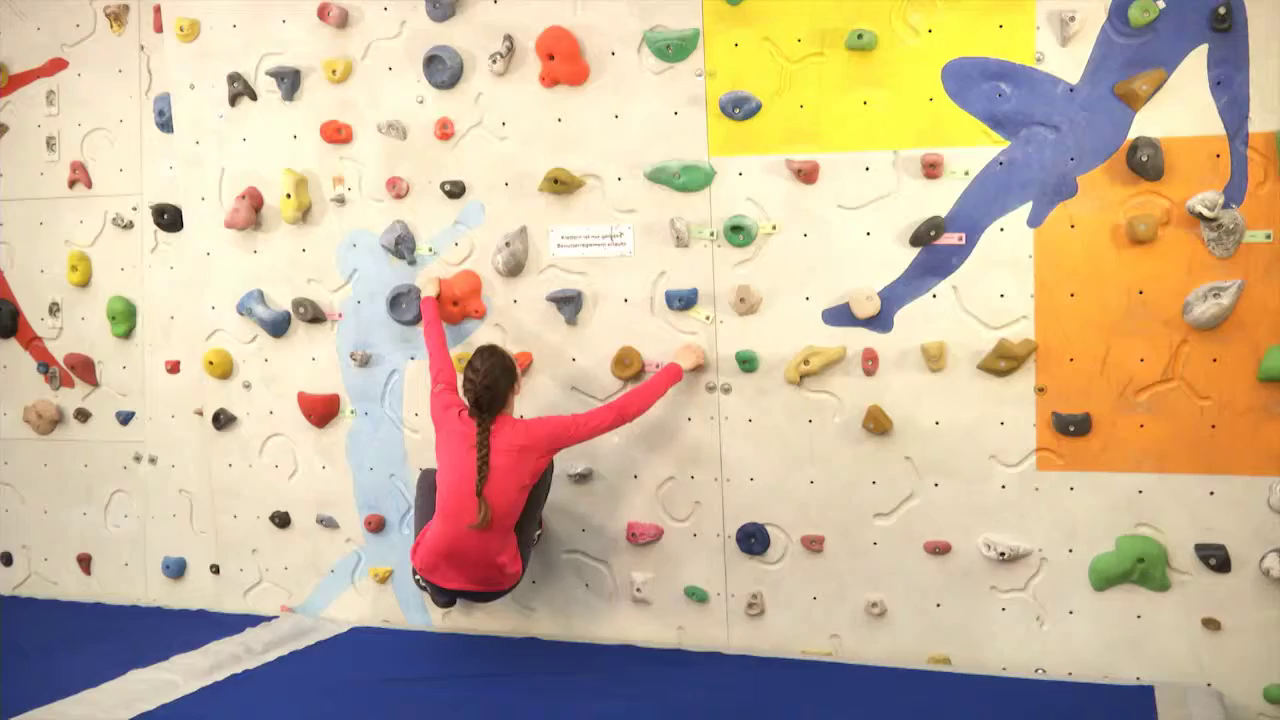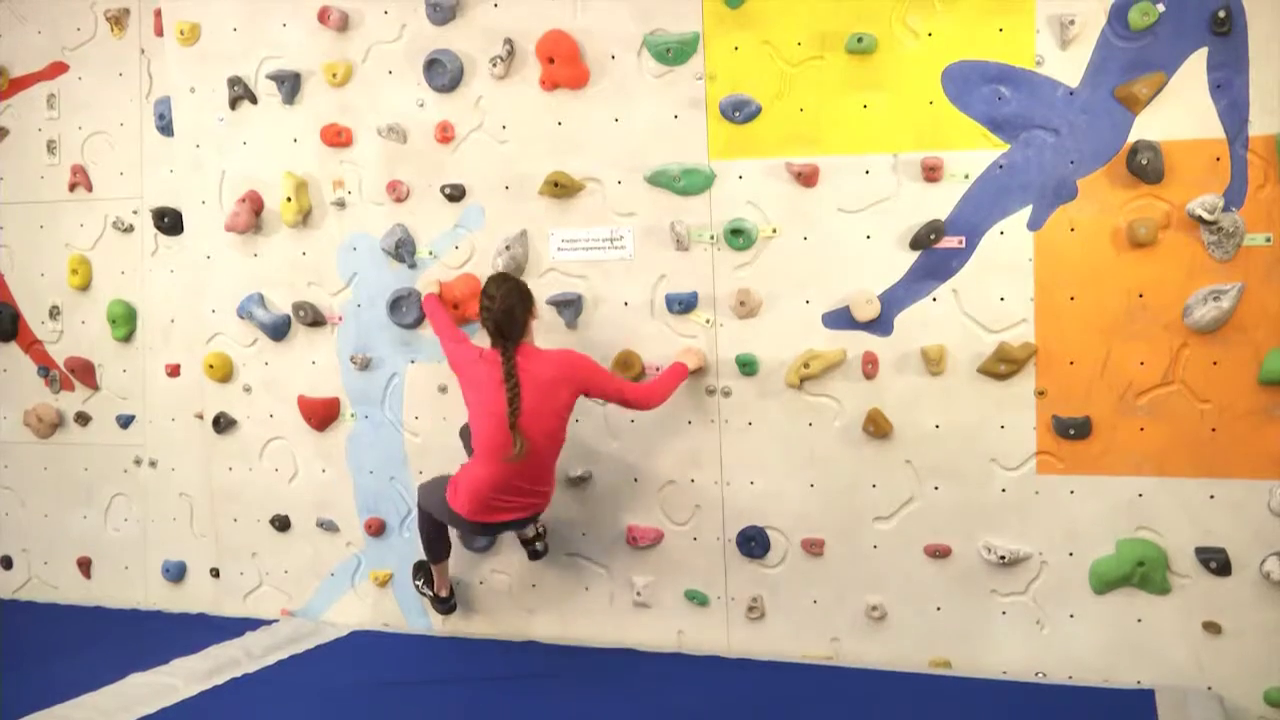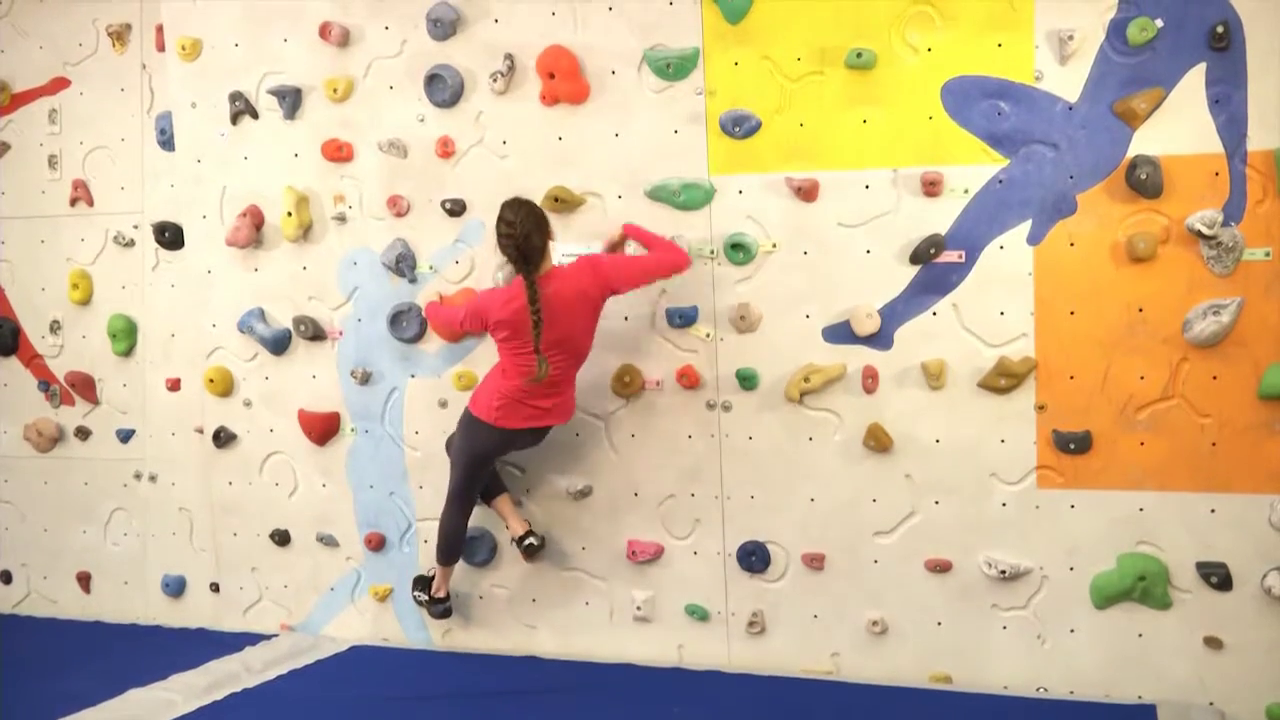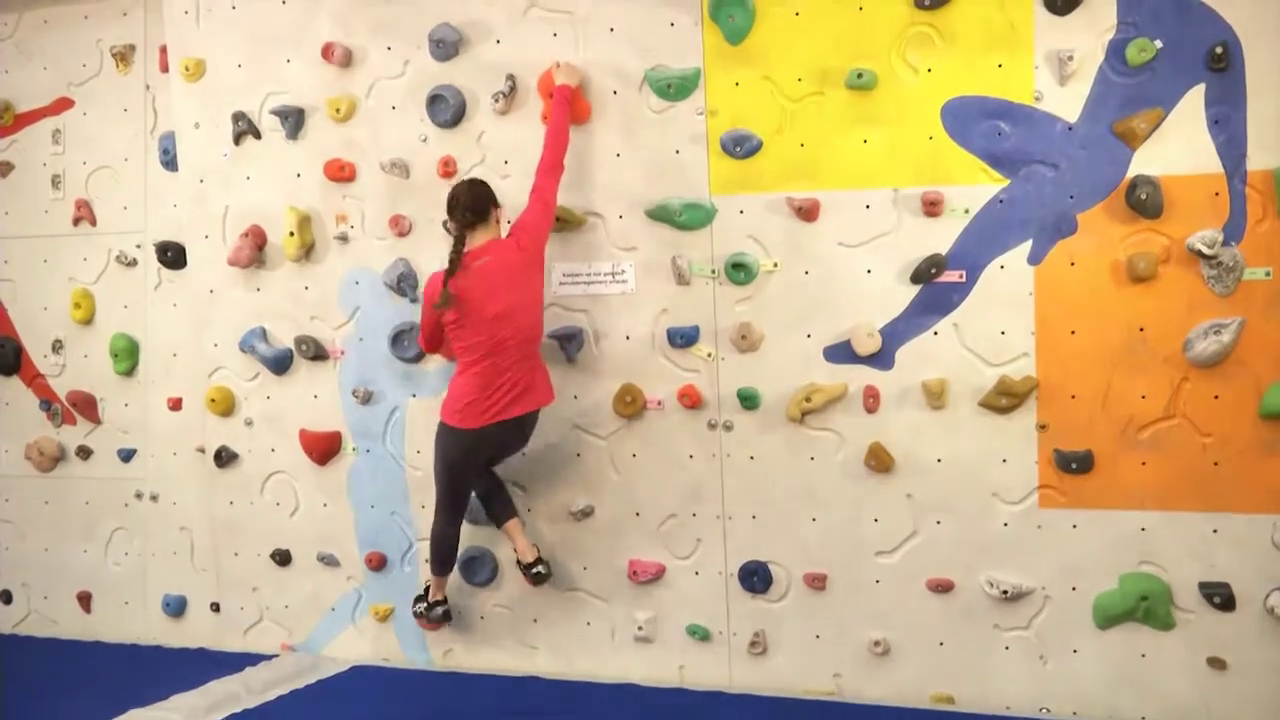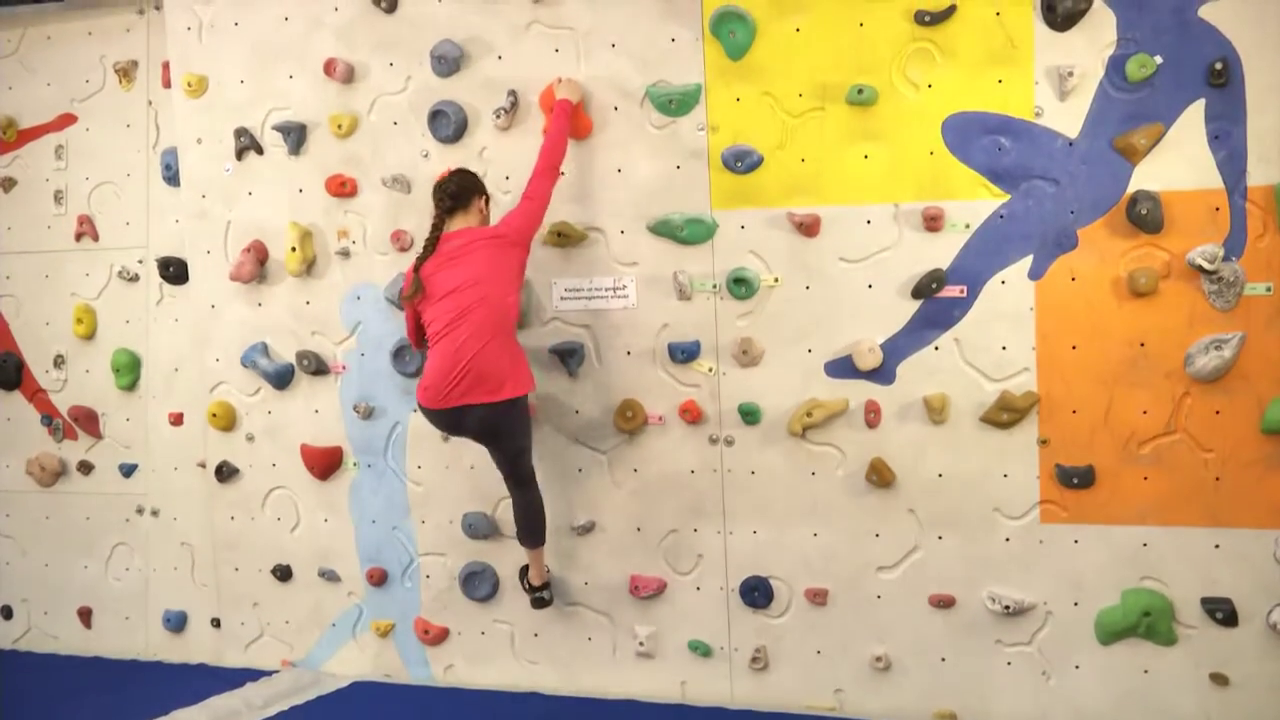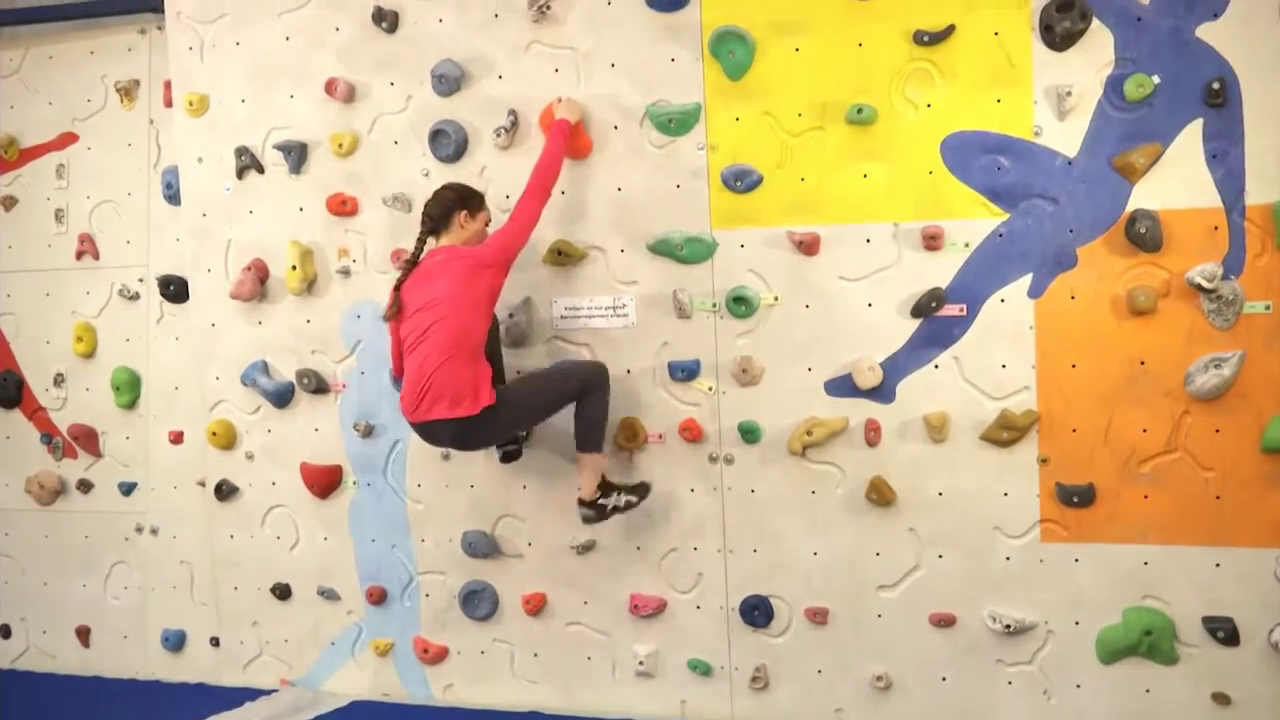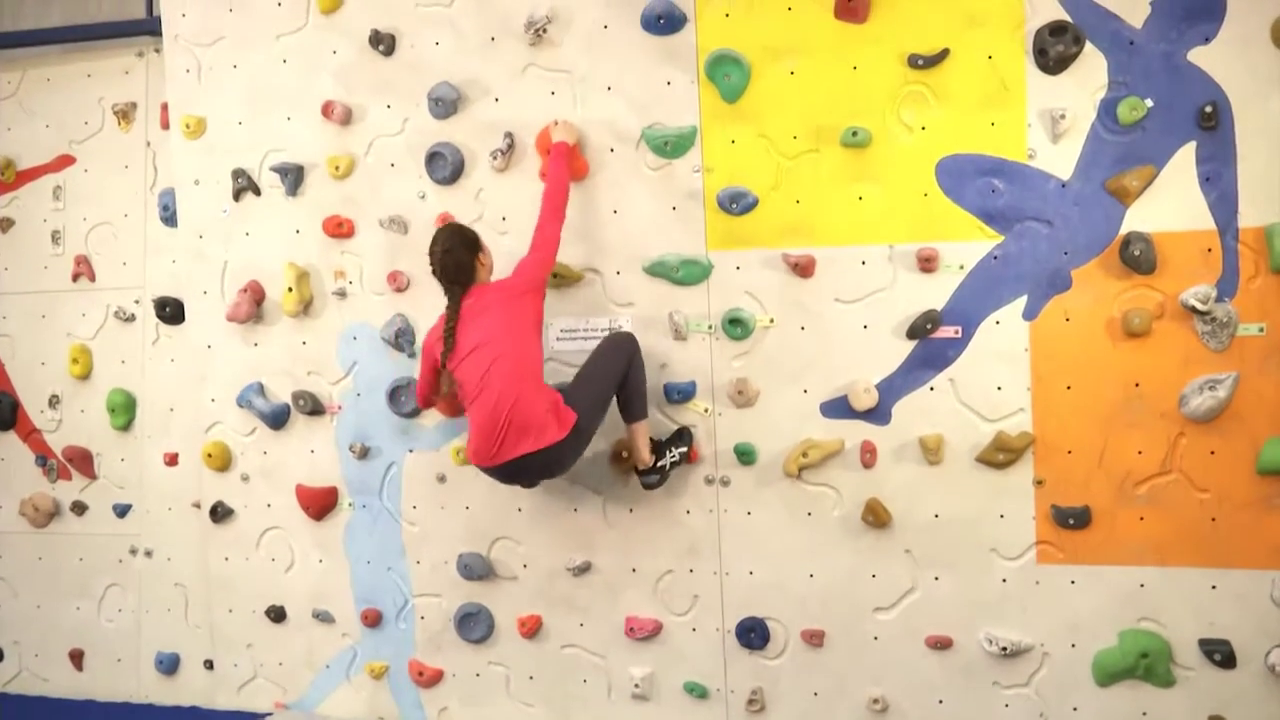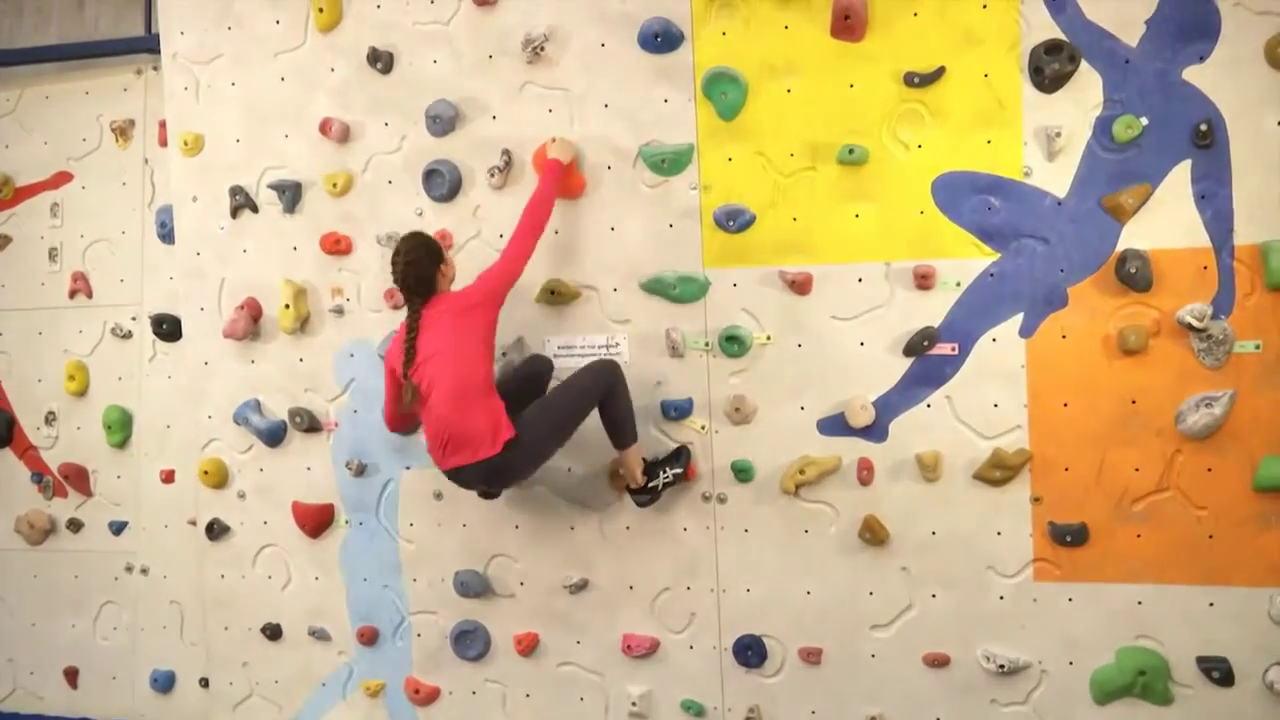
dt=0.7s
person 1, frame 1
left shoulder: (449, 420)
right shoulder: (534, 437)
left elbow: (439, 361)
right elbow: (618, 412)
left wrist: (429, 296)
right wrist: (677, 366)
left hip: (437, 571)
right hip: (498, 583)
person 1, frame 2
left shoulder: (471, 364)
right shoulder: (566, 366)
left elbow: (446, 329)
right elbow: (644, 397)
left wrist: (431, 295)
right wrist: (683, 365)
left hip: (475, 511)
right hip: (529, 506)
left knee: (428, 496)
left ankle: (441, 590)
right ankle: (528, 531)
person 1, frame 3
left shoulder: (494, 303)
right shoulder: (589, 277)
left elbow: (449, 318)
right elbow: (676, 259)
left wrist: (430, 309)
right wrist: (627, 235)
left hip: (495, 419)
right hip: (544, 421)
left knee: (460, 496)
right knee: (468, 453)
left ankle: (438, 590)
right ankle: (521, 530)
person 1, frame 4
left shoulder: (439, 287)
right shoulder: (526, 248)
left elbow: (431, 345)
right elbow: (550, 168)
right wrist: (563, 91)
left hip: (468, 419)
right hip: (523, 413)
left knee: (450, 503)
right knee: (479, 471)
left ankle: (436, 597)
right ankle: (530, 555)
person 1, frame 5
left shoulder: (418, 269)
right shoulder: (505, 239)
right elbow: (544, 175)
right wrist: (564, 105)
left hip: (438, 406)
right hip: (498, 399)
right knee: (521, 479)
right ankle: (538, 579)
person 1, frame 6
left shoulder: (407, 283)
right shoulder: (484, 258)
left elbow: (399, 370)
right elbow: (534, 196)
right wrist: (562, 125)
left hip: (424, 425)
right hip: (469, 420)
right knee: (593, 377)
left ankle: (507, 437)
right ankle: (592, 494)
person 1, frame 7
left shoulder: (437, 338)
right shoulder: (518, 289)
left elbow: (426, 397)
right elbow: (552, 217)
right wrist: (560, 147)
left hip: (497, 468)
right hip: (556, 448)
right knee: (622, 344)
left ankle: (524, 467)
right ankle: (647, 460)
person 1, frame 8
left shoulder: (397, 347)
right shoulder: (472, 302)
left elbow: (397, 421)
right elbow: (523, 238)
right wrist: (555, 164)
left hip: (456, 470)
right hip: (494, 458)
left knee: (538, 366)
right knee: (604, 372)
right ankle: (639, 479)
